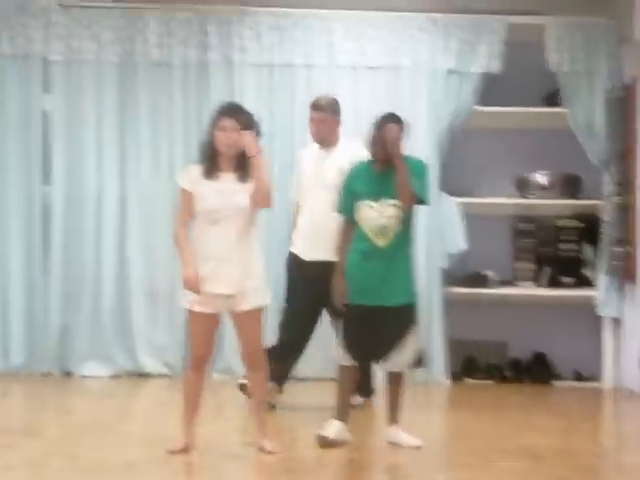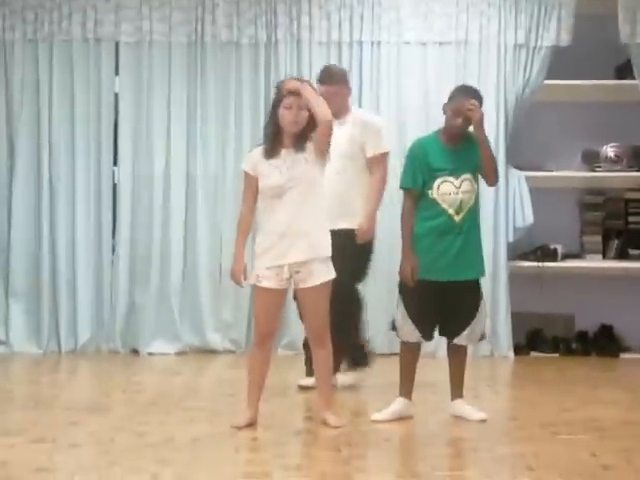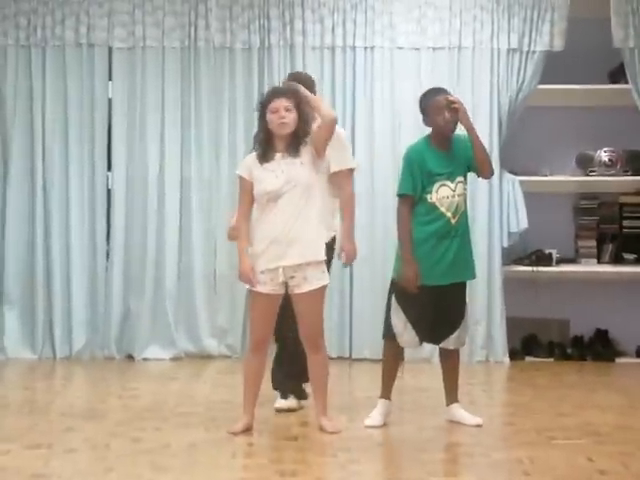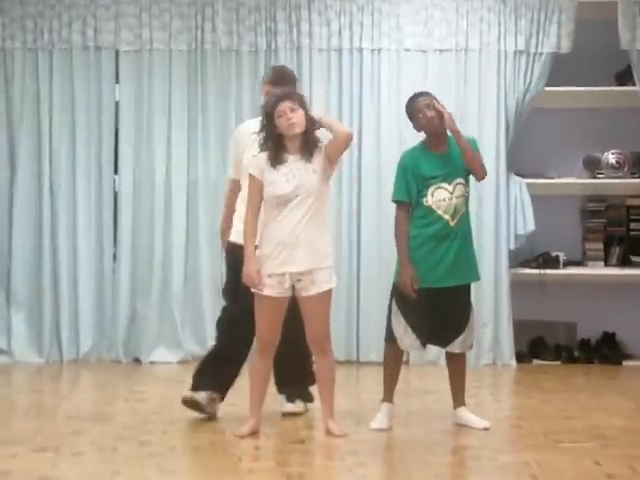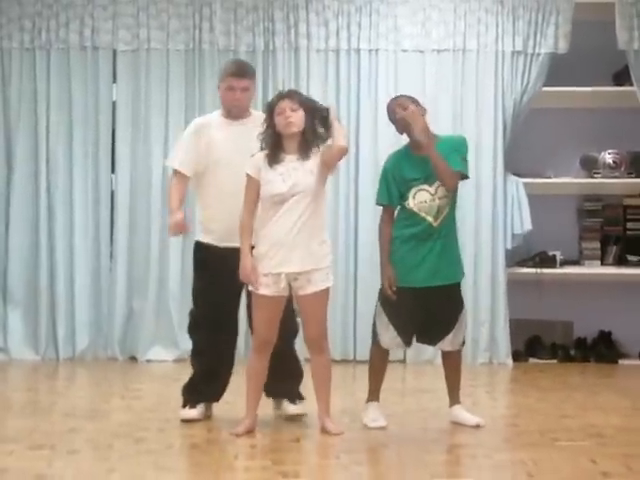
dt=0.4s
person 1, frame 1
left shoulder: (252, 177)
right shoulder: (194, 176)
left elbow: (265, 201)
right elbow: (182, 225)
left wrist: (255, 155)
right wrist: (188, 265)
left hip: (246, 279)
right hip: (206, 278)
left knee: (255, 358)
right knee: (197, 359)
left ankle: (261, 432)
right ankle: (187, 433)
person 1, frame 2
left shoulder: (315, 150)
right shoulder: (258, 157)
left elbow: (326, 117)
right elbow: (247, 209)
left wrist: (303, 85)
right wrist: (238, 255)
left hip: (312, 254)
right hip: (270, 255)
left knee: (319, 335)
right knee: (263, 336)
left ankle: (327, 408)
right ankle: (251, 409)
person 1, frame 3
left shoulder: (310, 153)
right shoulder: (252, 163)
left elbow: (330, 119)
right elbow: (243, 214)
left wrist: (306, 94)
right wrist: (243, 256)
left hip: (306, 258)
right hip: (265, 260)
left knee: (313, 340)
right knee: (258, 341)
left ankle: (322, 413)
right ankle: (248, 414)
person 1, frame 4
left shoulder: (322, 157)
right shoulder: (263, 163)
left elbow: (346, 134)
right elbow: (251, 214)
left wrist: (320, 120)
right wrist: (249, 258)
left hip: (314, 261)
right hip: (273, 261)
left knee: (320, 342)
right knee: (265, 344)
left ankle: (328, 416)
right ankle: (254, 417)
person 1, frame 5
left shoulder: (319, 157)
right shoulder: (261, 162)
left elbow: (341, 147)
right elbow: (249, 212)
left wrist: (334, 121)
right wrist: (246, 254)
left hip: (312, 262)
right hip: (269, 262)
left knee: (317, 341)
right knee: (262, 342)
left ankle: (325, 415)
right ankle: (250, 415)
person 2, frame 1
left shoulder: (355, 155)
right shoulder: (307, 156)
right wrist: (296, 240)
left hip: (338, 258)
right hip: (302, 254)
right knee: (294, 323)
left ankle: (361, 388)
right ankle: (271, 383)
person 2, frame 2
left shoulder: (367, 124)
left elbow: (378, 172)
left wrist: (369, 216)
left hip: (351, 227)
left knee: (342, 295)
left ankle: (354, 359)
person 2, frame 3
left shoulder: (330, 135)
left elbow: (343, 186)
left wrist: (348, 233)
right wrist: (240, 220)
left knee: (299, 309)
right knee: (280, 308)
left ankle: (289, 386)
right ankle: (290, 378)
person 2, frame 4
right shoulder: (246, 132)
right wrist: (224, 231)
right hip: (244, 242)
left knee: (293, 323)
right knee: (236, 317)
left ankle: (295, 392)
right ankle: (209, 388)
person 2, frame 5
right shoulder: (201, 129)
right elbow: (180, 176)
right wrist: (175, 211)
right hip: (214, 245)
left knee: (277, 321)
right knee: (210, 323)
left ankle: (285, 392)
right ankle: (200, 396)
person 3, frame 1
left shoulder: (413, 168)
right shoulder: (356, 174)
left elbow: (407, 203)
right elbow: (348, 226)
left wrist: (397, 155)
right wrist: (339, 274)
left hip: (396, 284)
right hip: (358, 282)
left knee: (396, 358)
right knee: (350, 354)
left ankle: (393, 426)
right ankle: (339, 423)
person 3, frame 2
left shoulder: (475, 145)
right shoulder: (422, 148)
left elbow: (492, 179)
right elbow: (409, 203)
left wrist: (480, 131)
right wrist: (407, 253)
left hip: (465, 259)
right hip: (425, 259)
left knee: (461, 332)
right knee: (410, 331)
left ankle: (457, 400)
right ankle: (404, 400)
person 3, frame 3
left shoulder: (463, 145)
right shoulder: (417, 153)
left elbow: (487, 172)
right elbow: (404, 208)
left wrist: (469, 125)
right wrist: (407, 260)
left hip: (454, 262)
right hip: (420, 262)
left knee: (452, 336)
right knee: (397, 334)
left ankle: (452, 404)
right ankle: (384, 402)
person 3, frame 4
left shoulder: (465, 146)
right shoulder: (411, 159)
left elbow: (481, 173)
right elbow: (402, 214)
left wrist: (454, 129)
right wrist: (404, 264)
left hip: (457, 264)
right hip: (419, 265)
left knee: (458, 338)
right knee: (397, 337)
left ankle: (460, 407)
right ankle: (386, 405)
person 3, frame 5
left shoulder: (454, 144)
right shoulder: (395, 162)
left elbow: (451, 182)
right elbow: (387, 217)
left wrist: (426, 141)
right wrist: (385, 265)
left hip: (443, 263)
right hip: (403, 264)
left knee: (451, 337)
right knee: (384, 336)
left ankle: (456, 405)
right ankle: (373, 402)
